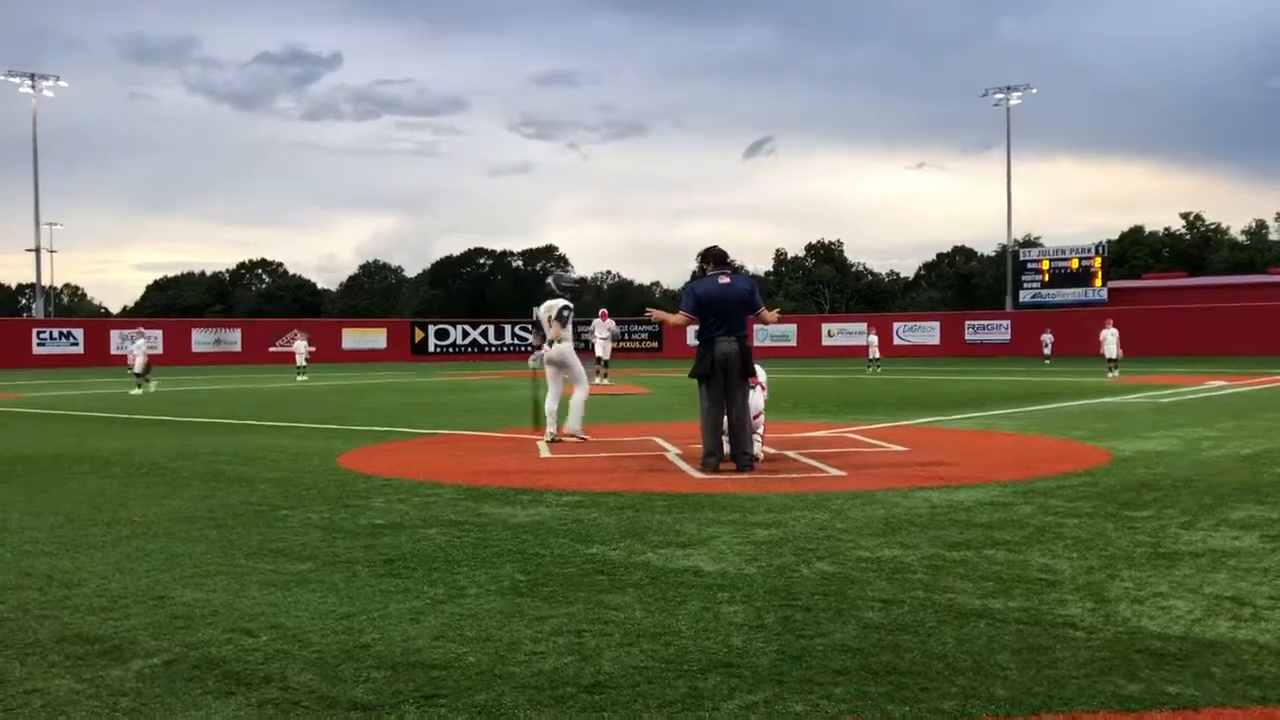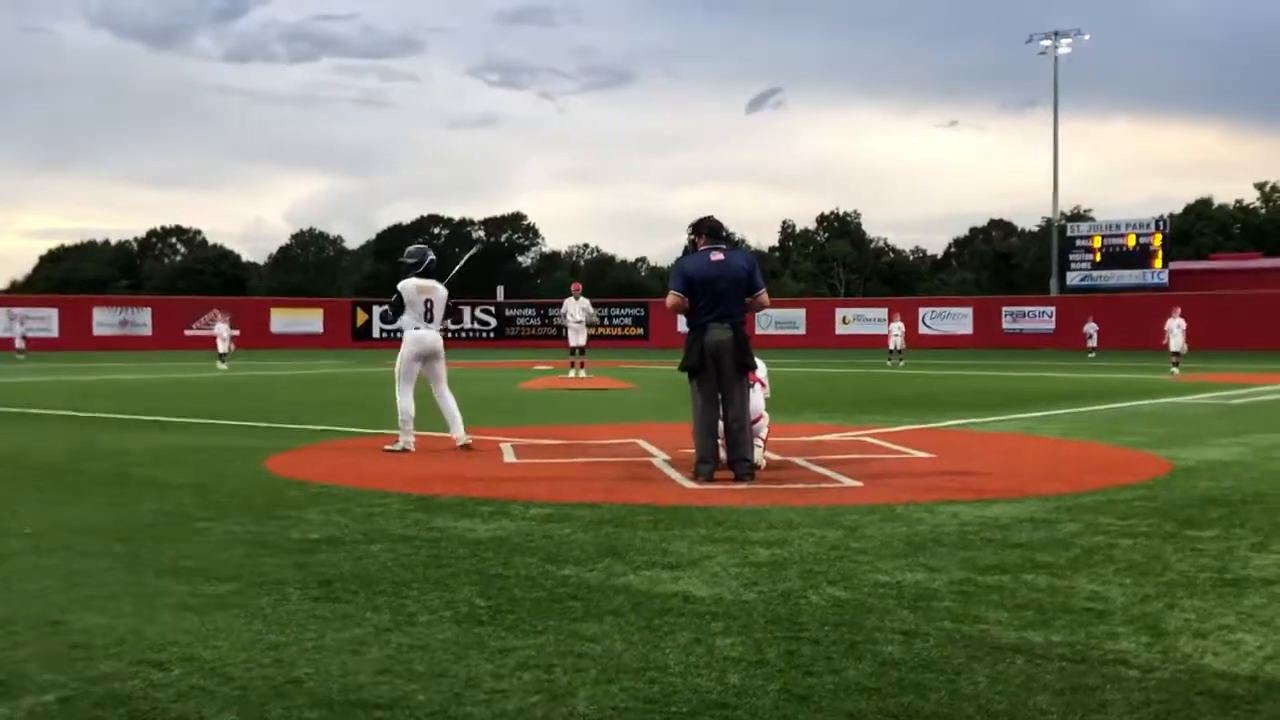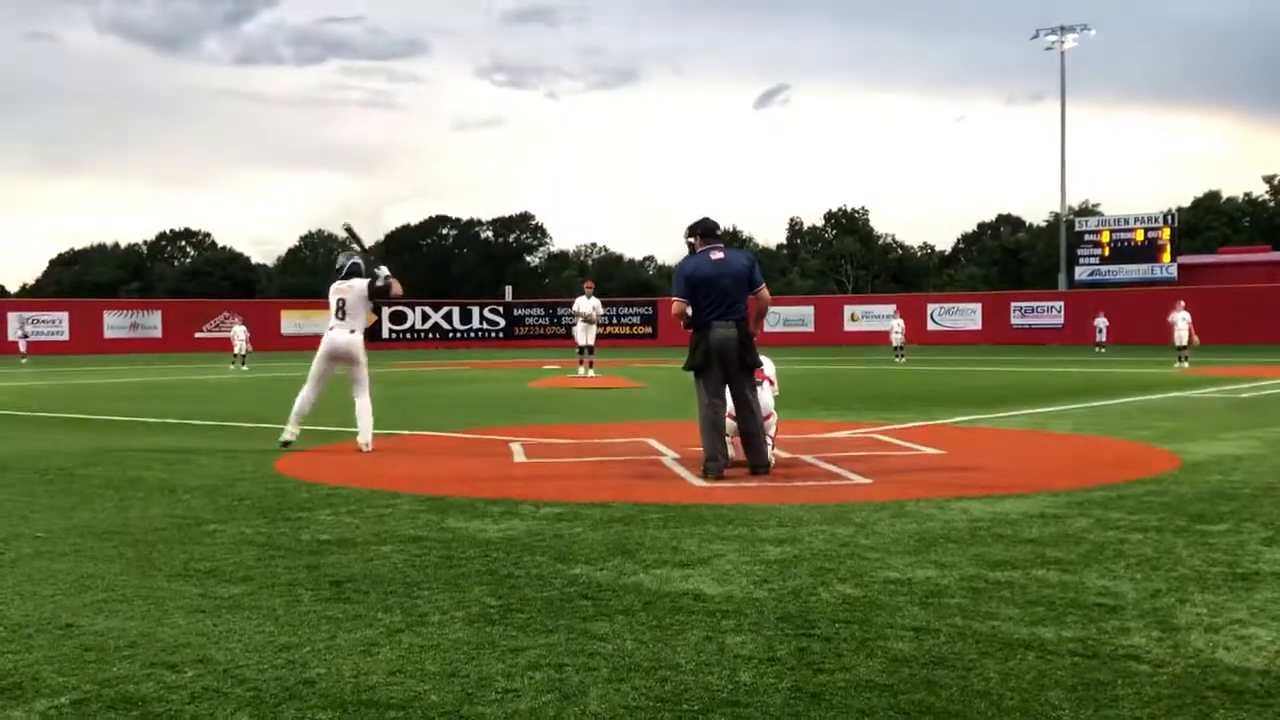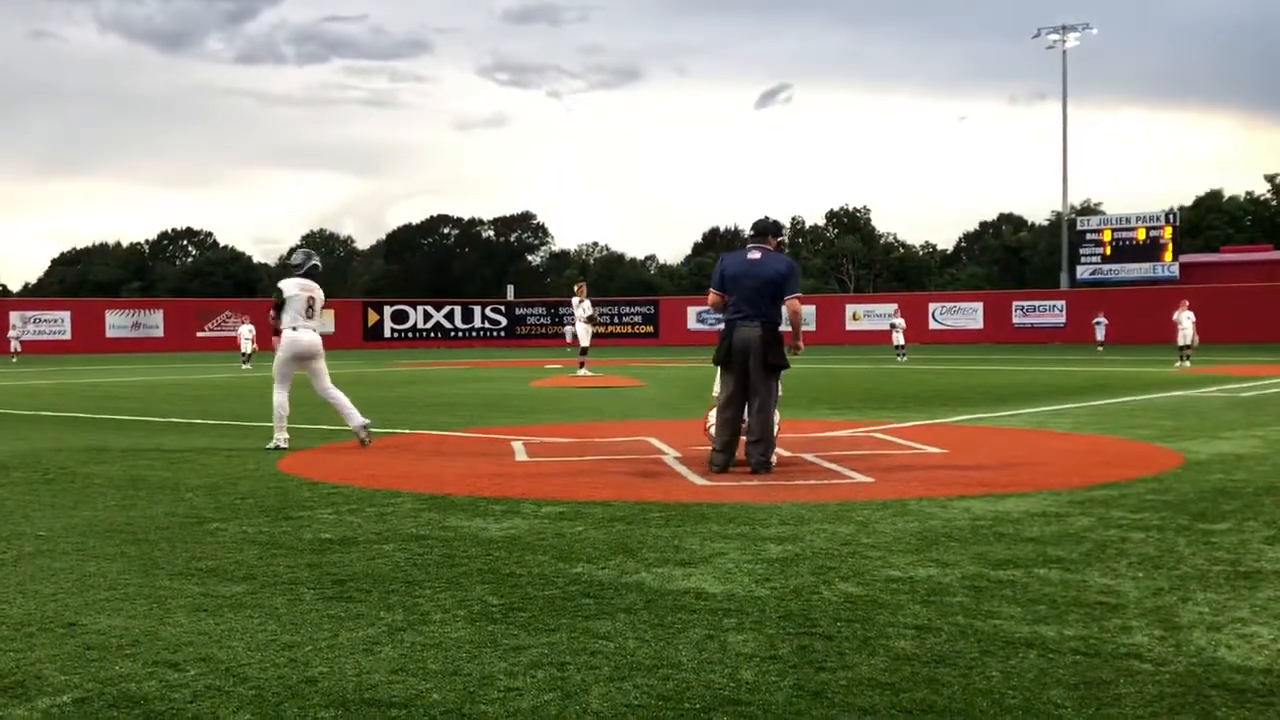
dt=1s
person 1, frame 1
left shoulder: (696, 287)
right shoulder: (747, 283)
left elbow: (682, 320)
right elbow: (764, 318)
left wrist: (662, 316)
right wrist: (773, 317)
left hip: (711, 351)
right hip: (738, 349)
left knee: (711, 407)
right knee: (739, 406)
left ankle: (711, 460)
right ankle: (744, 460)
person 1, frame 2
left shoulder: (687, 264)
right shoulder: (745, 259)
left elbow: (673, 302)
right elbow: (763, 301)
left wrist: (690, 311)
left hip: (702, 340)
right hip: (734, 338)
left knee: (704, 406)
right knee: (737, 405)
left ankle: (705, 468)
right ankle: (743, 467)
person 1, frame 3
left shoulder: (687, 265)
right shoulder: (745, 259)
left elbow: (677, 310)
right elbow: (765, 299)
left wrist: (689, 321)
right wrist: (755, 326)
left hip: (707, 339)
right hip: (739, 336)
left knee: (711, 404)
right knee: (747, 401)
left ankle: (714, 465)
right ankle: (759, 461)
person 1, frame 4
left shoulder: (726, 260)
right shoulder: (784, 264)
left elbow: (714, 301)
right elbow: (793, 308)
right wrist: (797, 338)
left hip: (734, 335)
right hip: (766, 337)
left knee: (729, 400)
right knee: (762, 401)
left ankle: (720, 459)
right ankle: (759, 460)
person 2, frame 1
left shoulder: (542, 308)
right shoulder: (564, 305)
left elbow: (540, 333)
right elbow: (557, 327)
left wrist: (537, 352)
right wrist: (549, 346)
left hip: (549, 351)
right hip: (563, 349)
left knee: (553, 391)
right knee: (582, 386)
left ankle: (551, 431)
right ankle: (573, 426)
person 2, frame 2
left shoulder: (405, 286)
right shoulder: (442, 289)
left elbow: (391, 318)
left hip: (413, 339)
right hip: (435, 339)
left knee: (404, 390)
right knee: (443, 391)
left ankle: (406, 440)
right ankle: (460, 436)
person 2, frame 3
left shoulder: (334, 287)
right shoulder: (365, 285)
right elbow: (397, 291)
right wrist: (385, 275)
left hip: (331, 339)
right hip: (354, 341)
left knee: (311, 389)
right knee: (362, 394)
left ankle: (291, 432)
right ankle: (365, 440)
person 2, frame 4
left shoulder: (285, 285)
right shoulder: (318, 291)
left elbow: (275, 316)
left wrist: (276, 333)
left hip: (291, 339)
right hip: (314, 339)
left knee: (281, 388)
right knee: (326, 388)
left ankle: (280, 438)
right ankle: (358, 423)
